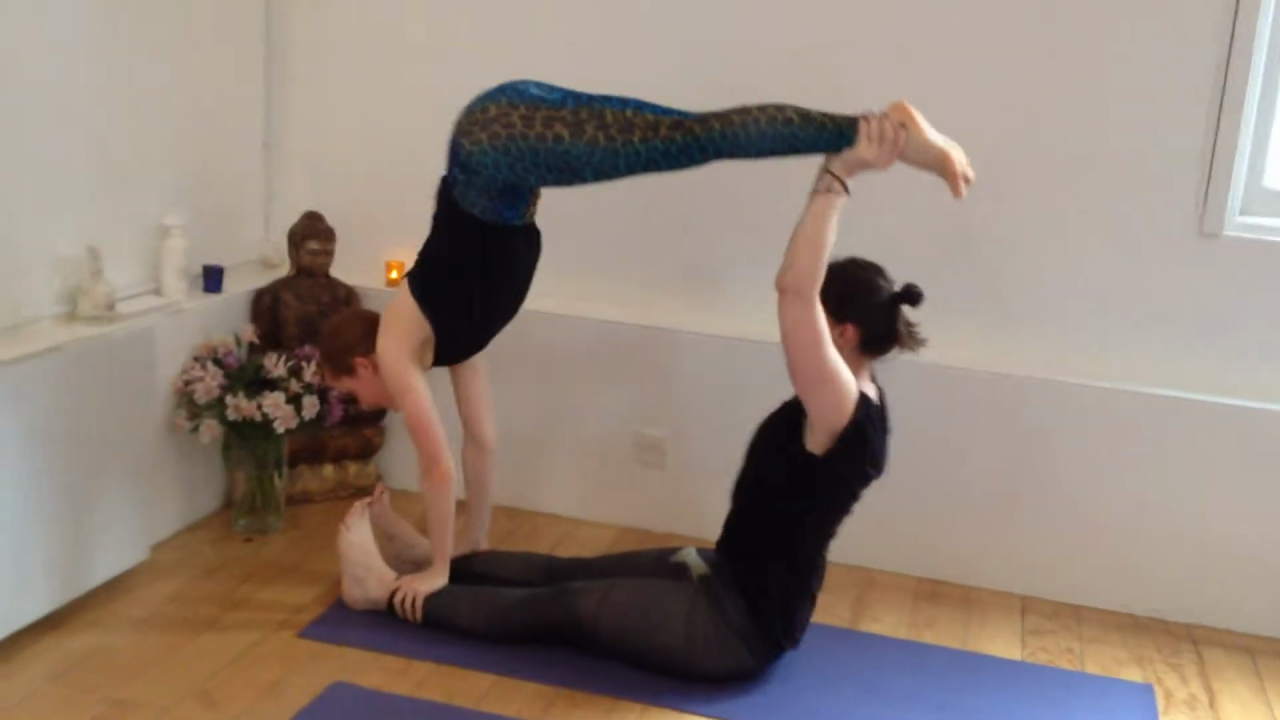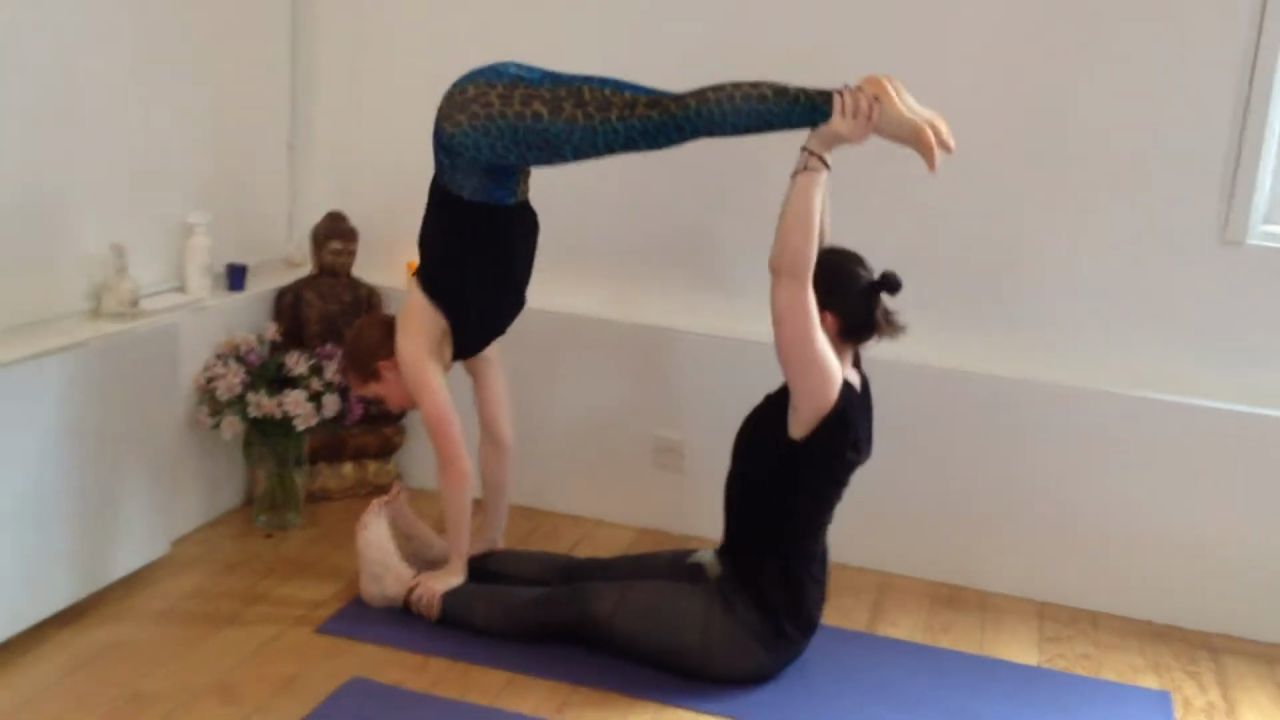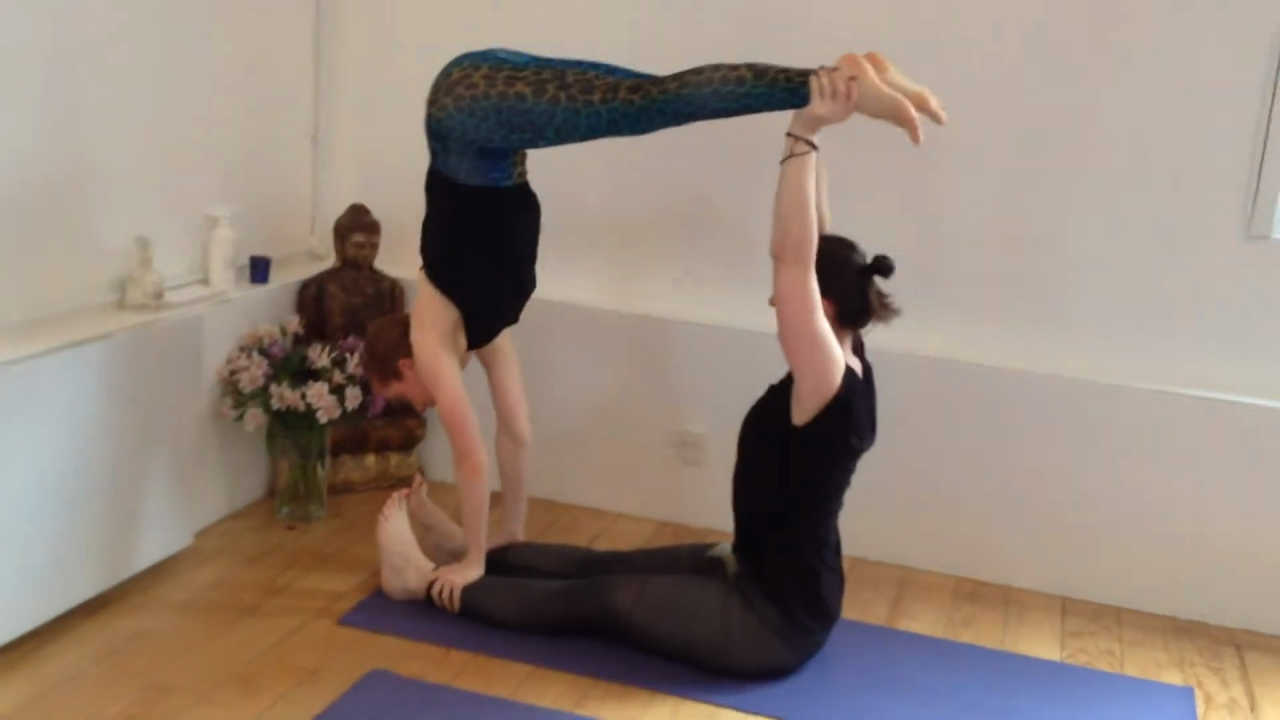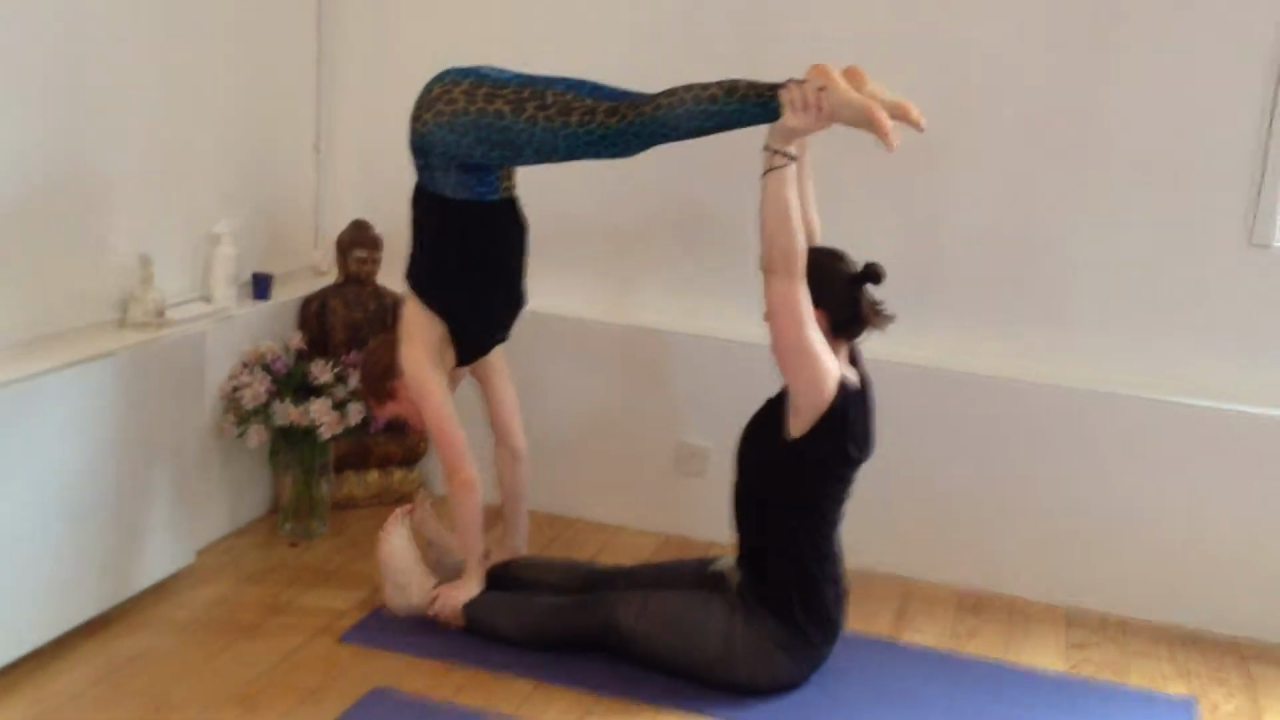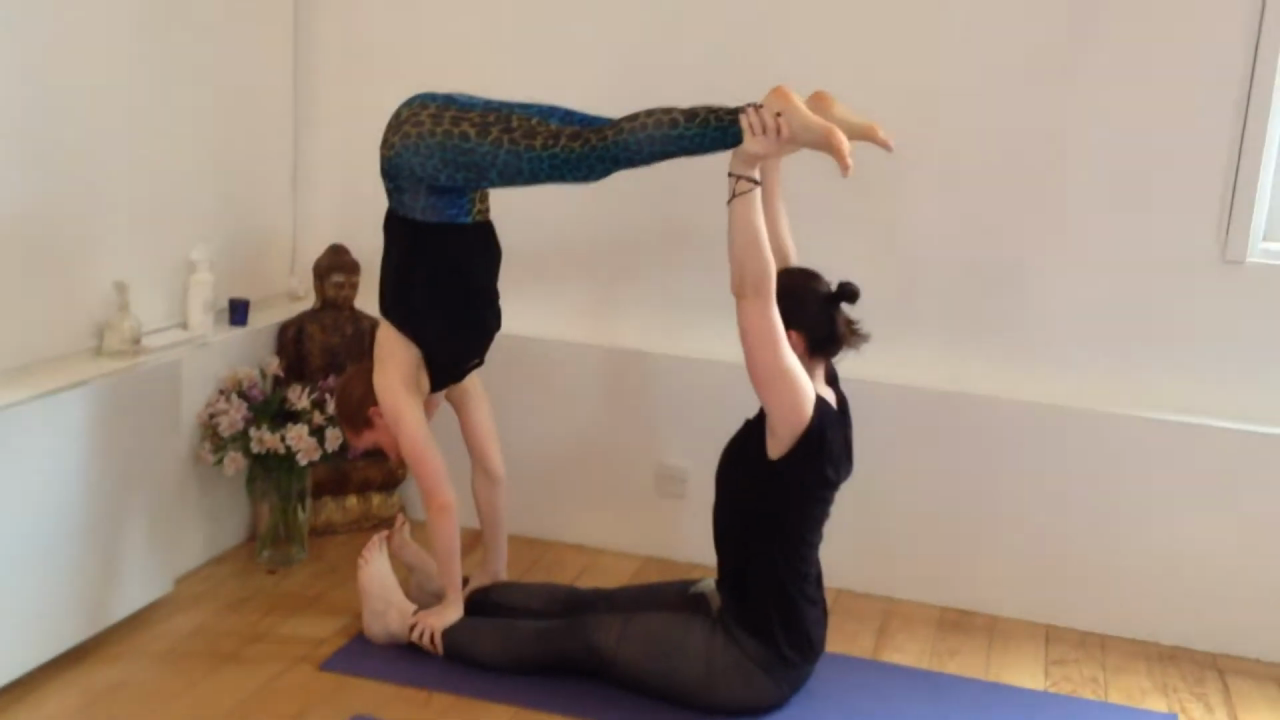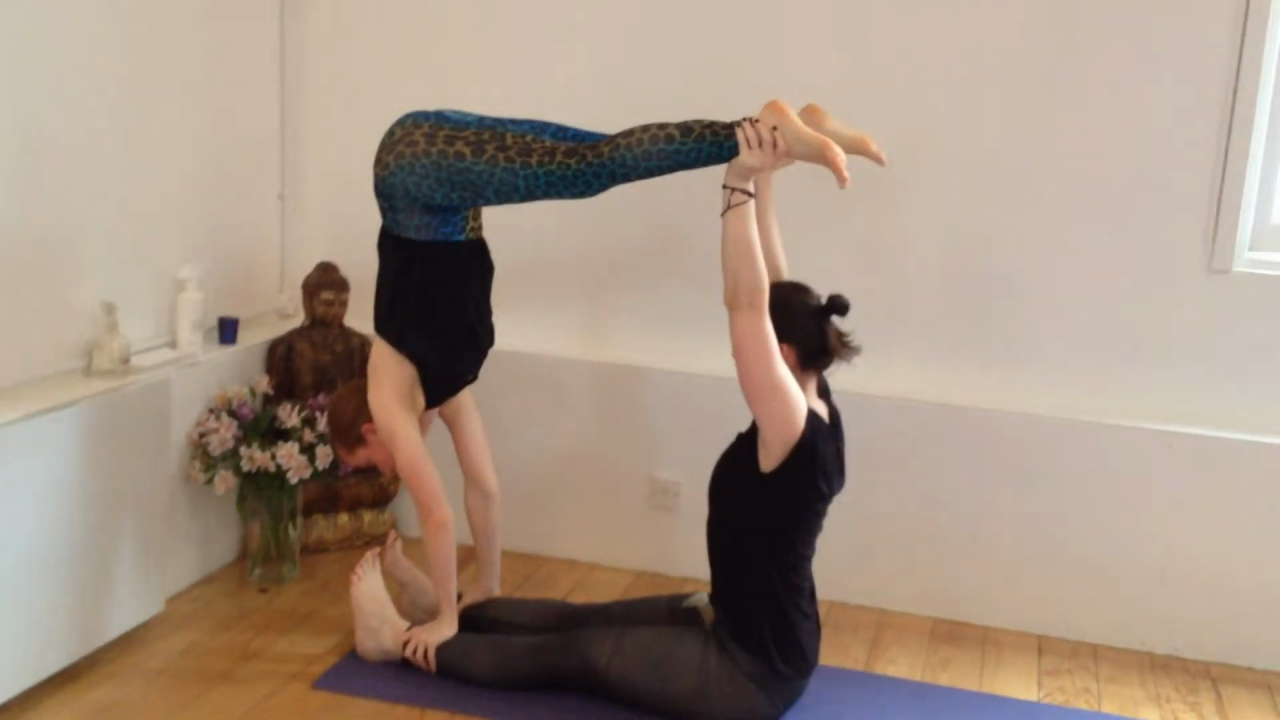
dt=0.2s
person 1, frame 1
left shoulder: (847, 416)
right shoulder: (852, 397)
left elbow: (794, 291)
right elbow: (805, 284)
left wrist: (841, 173)
right wrist: (840, 165)
left hip: (739, 627)
right hip: (730, 579)
left knee: (565, 607)
right knee: (563, 575)
left ankle: (397, 594)
right ankle: (428, 563)
person 1, frame 2
left shoulder: (828, 401)
right shoulder: (842, 382)
left elbow: (788, 272)
right elbow: (804, 264)
left wrist: (818, 152)
right wrist: (821, 145)
left hip: (754, 628)
right hip: (743, 585)
left knee: (580, 607)
right knee: (582, 574)
left ankle: (413, 591)
right ankle: (446, 562)
person 1, frame 3
left shoulder: (829, 386)
right shoulder: (847, 367)
left elbow: (793, 260)
right elbow: (809, 249)
left wrist: (804, 135)
right wrist: (809, 132)
left hip: (774, 622)
right hip: (764, 579)
left knee: (600, 599)
right knee: (600, 566)
left ankle: (431, 585)
right ankle: (466, 553)
person 1, frame 4
left shoulder: (824, 395)
right shoulder: (844, 377)
left elbow: (781, 272)
right elbow: (802, 262)
left wrist: (782, 149)
right wrist: (794, 150)
left hip: (776, 637)
right hip: (766, 593)
left knee: (603, 614)
right knee: (605, 583)
left ankle: (433, 598)
right ankle: (468, 570)
person 1, frame 5
left shoulder: (802, 416)
right shoulder: (824, 395)
left elbow: (753, 295)
right elbow: (777, 283)
left wrist: (746, 172)
right wrist: (767, 169)
left hip: (758, 658)
right hip: (750, 614)
left knee: (583, 637)
right knee: (587, 605)
left ankle: (413, 624)
person 1, frame 6
left shoulder: (795, 429)
right shoulder: (815, 411)
left elbow: (748, 306)
right elbow: (769, 295)
left wrist: (740, 187)
right wrist: (760, 183)
left hip: (753, 670)
right hip: (742, 626)
left knee: (576, 653)
right knee: (579, 620)
left ankle: (406, 640)
person 2, frame 1
left shoulder: (396, 349)
right shoulder: (439, 328)
left elbow: (438, 467)
right elbow: (481, 440)
left wrist: (439, 569)
right wrist: (474, 546)
left knee: (693, 137)
right knee: (696, 138)
person 2, frame 2
left shoulder: (414, 348)
right shoulder: (459, 328)
left elbow: (455, 464)
right elbow: (498, 441)
left wrist: (456, 568)
right wrist: (490, 543)
left knee: (672, 117)
right knee: (673, 119)
person 2, frame 3
left shoulder: (430, 340)
right shoulder: (474, 321)
left elbow: (471, 458)
right elbow: (516, 433)
left wrist: (474, 561)
right wrist: (511, 536)
left knee: (654, 102)
person 2, frame 4
left shoulder: (419, 359)
right shoulder: (465, 338)
left elbow: (462, 475)
right elbow: (514, 448)
left wrist: (472, 577)
right wrist: (513, 549)
left knee: (630, 125)
person 2, frame 5
left shoulder: (395, 386)
right shoulder: (443, 366)
left elbow: (441, 501)
right elbow: (492, 471)
left wrist: (452, 602)
right wrist: (495, 572)
left knee: (597, 150)
person 2, frame 6
left shoulder: (389, 403)
right shoulder: (436, 381)
left elbow: (436, 514)
right elbow: (485, 486)
left wrist: (446, 618)
right wrist: (486, 587)
left knee: (591, 167)
